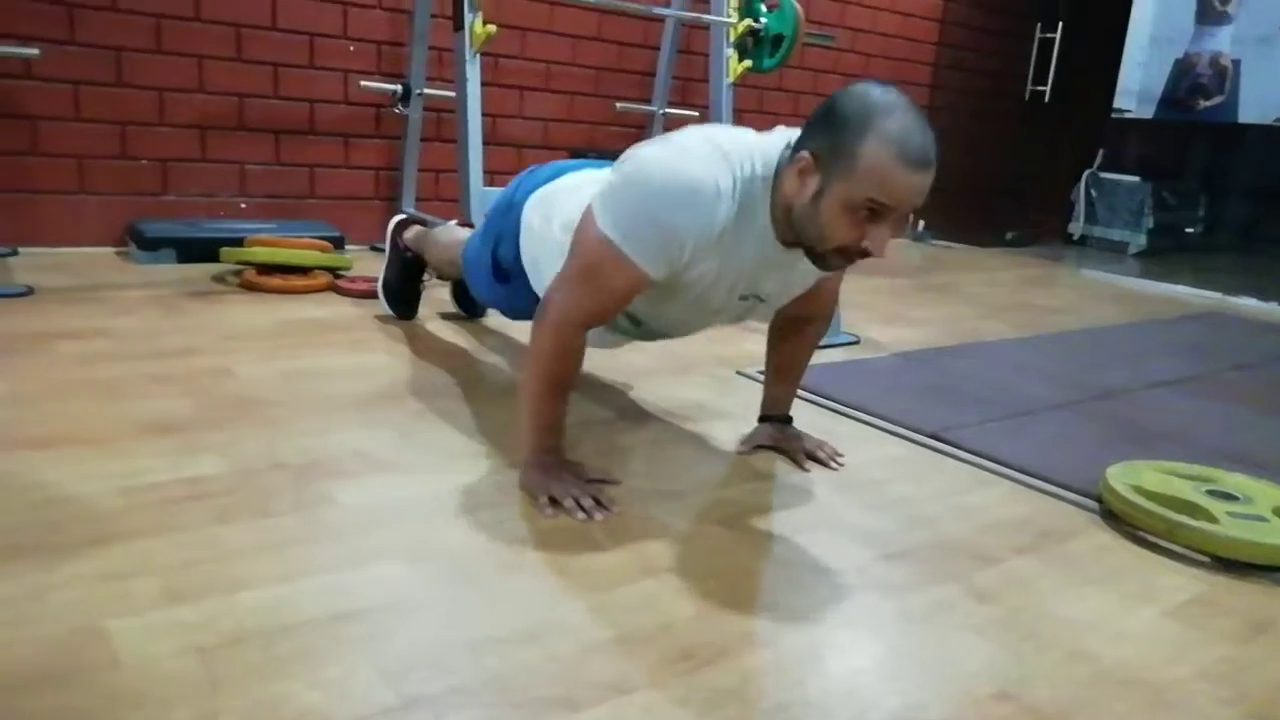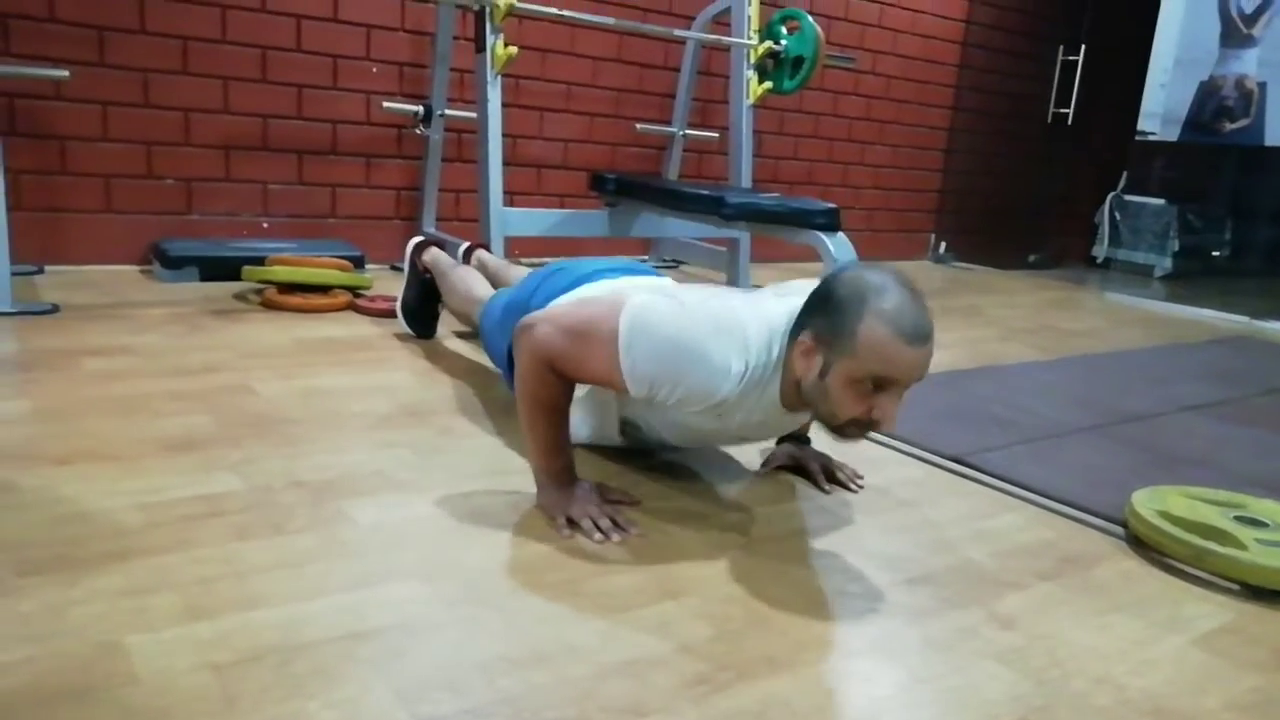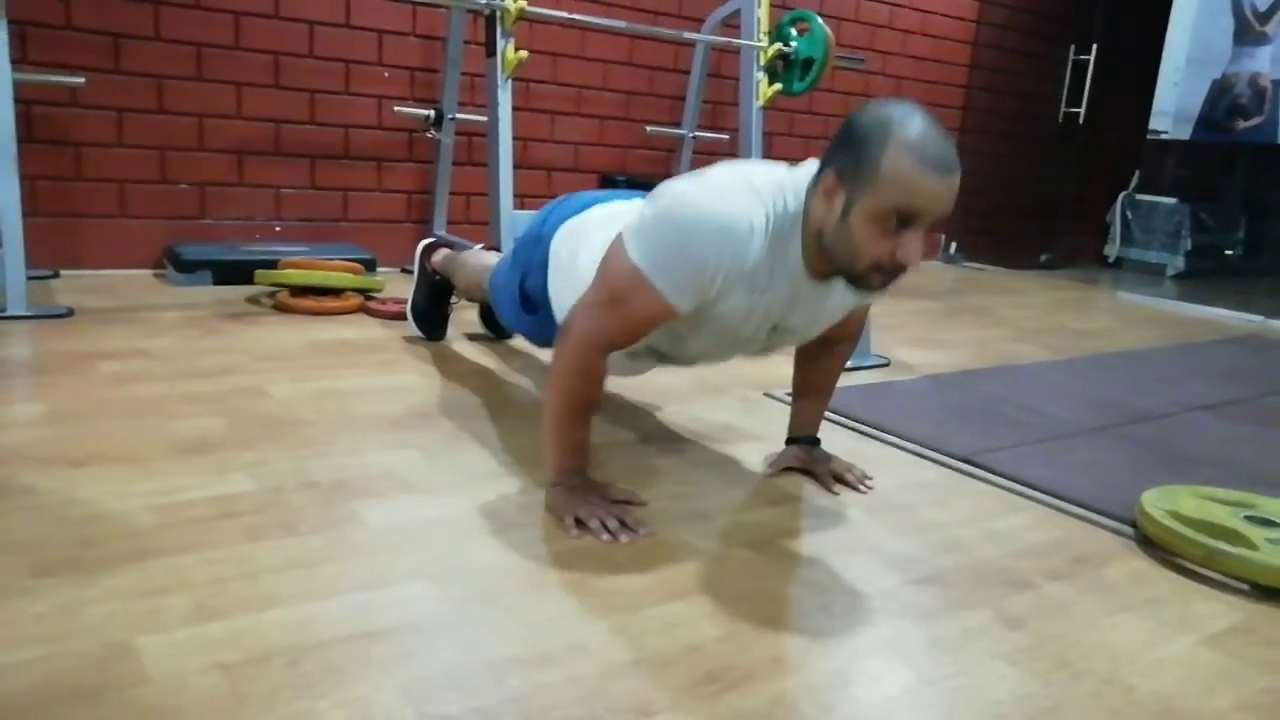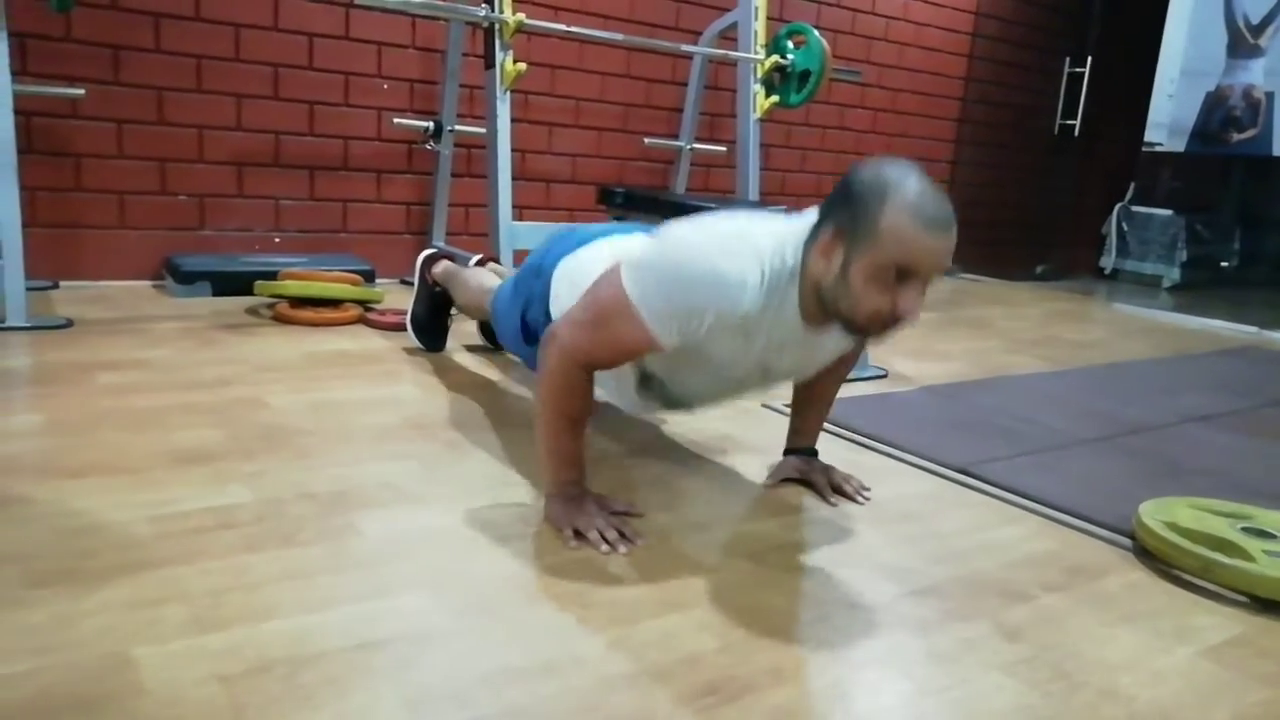
dt=0.7s
person 1, frame 1
left shoulder: (835, 205)
right shoulder: (685, 190)
left elbow: (804, 314)
right elbow: (564, 317)
left wrist: (776, 418)
right wrist: (540, 459)
left hip: (616, 212)
right hip: (542, 216)
right knee: (473, 266)
left ankle: (459, 234)
right ankle: (411, 239)
person 1, frame 2
left shoulder: (838, 331)
right shoulder: (711, 358)
right elbow: (536, 340)
left wrist: (793, 435)
right wrist: (555, 482)
left hip: (634, 291)
right hip: (556, 313)
right knee: (489, 310)
left ankle: (480, 256)
right ankle: (431, 260)
person 1, frame 3
left shoulder: (865, 243)
right shoulder: (717, 228)
left elbow: (832, 337)
right elbow: (585, 338)
left wrist: (803, 440)
right wrist: (566, 480)
left hip: (645, 243)
right hip: (569, 245)
right knee: (501, 292)
left ankle: (483, 254)
right ankle: (441, 262)
person 1, frame 4
left shoulder: (861, 284)
right shoulder: (717, 273)
left elbow: (832, 357)
right elbow: (564, 348)
left wrist: (801, 453)
right wrist: (565, 493)
left hip: (643, 277)
right hip: (570, 278)
right knee: (502, 312)
left ankle: (488, 268)
right ankle: (441, 274)
